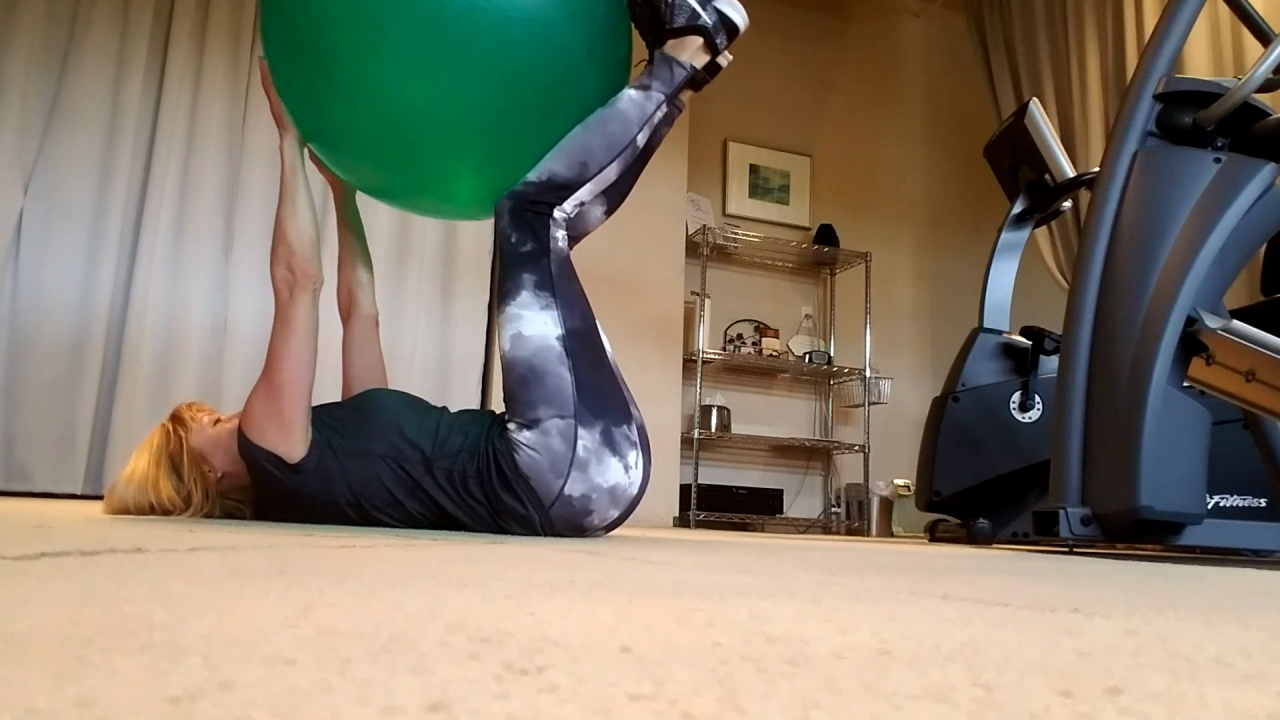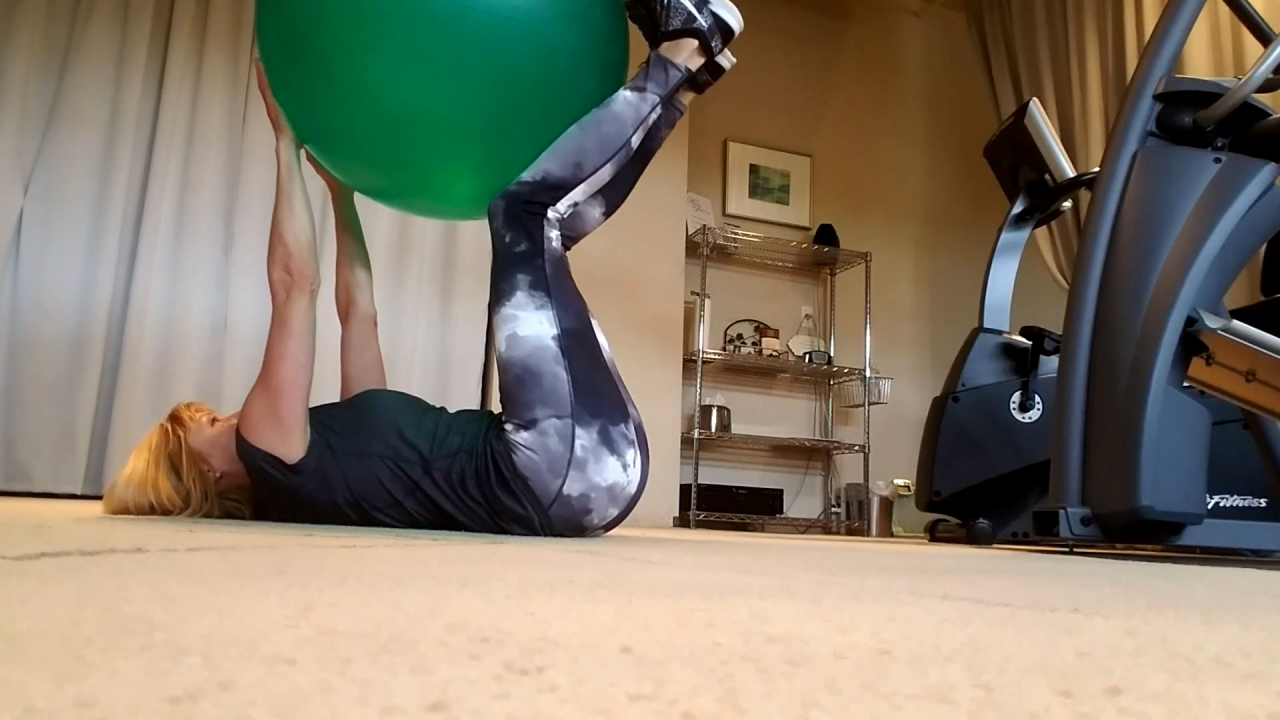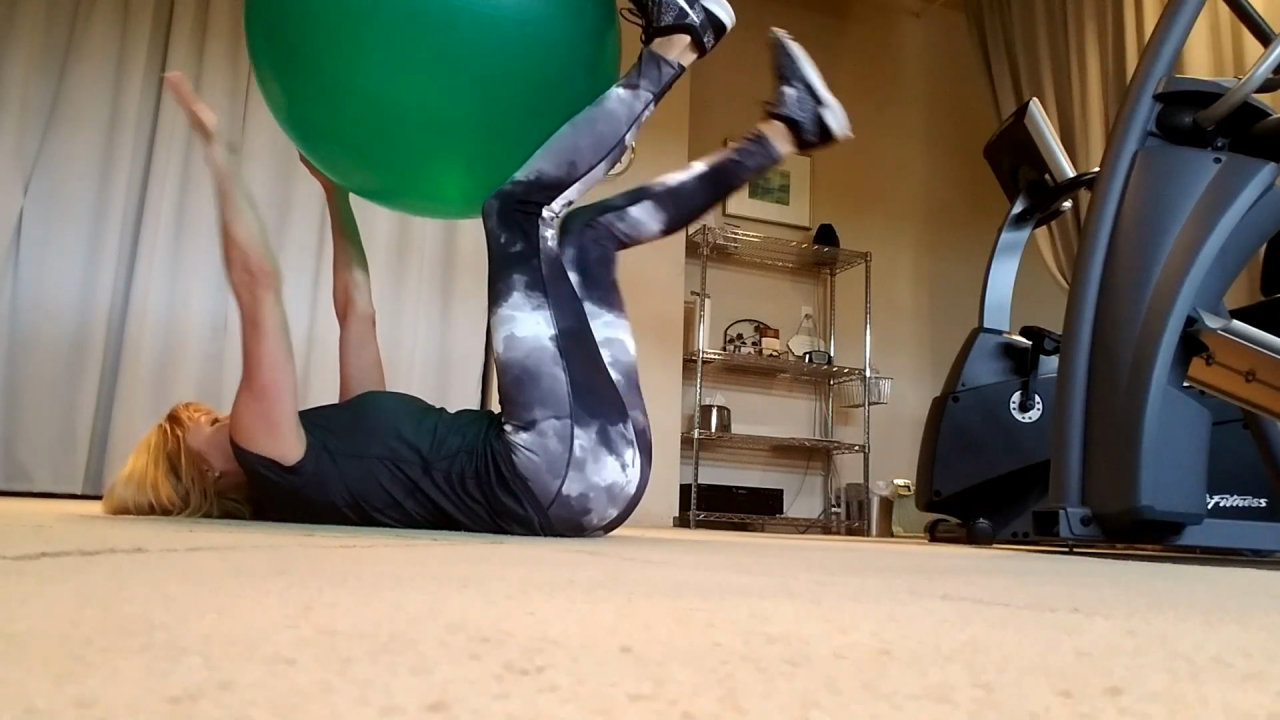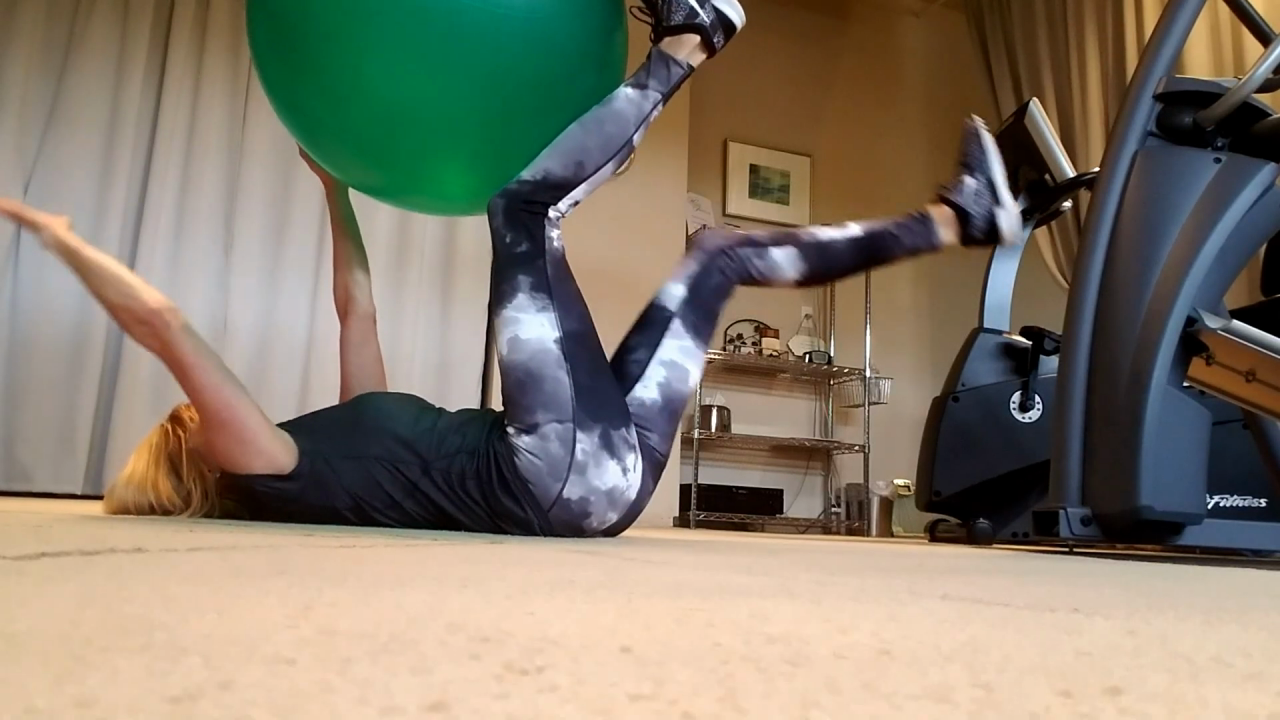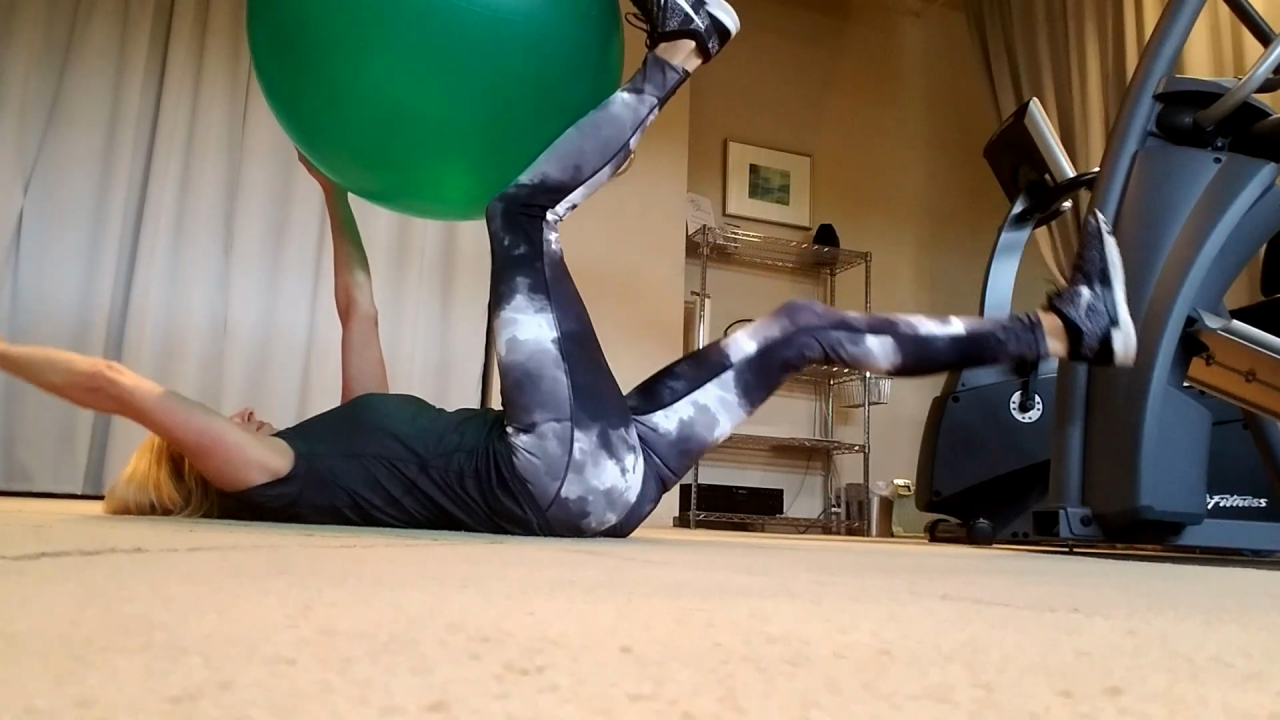
dt=0.4s
person 1, frame 1
left shoulder: (325, 442)
right shoulder: (271, 453)
left elbow: (357, 309)
right elbow: (297, 284)
left wrist: (342, 187)
right wrist: (289, 141)
left hip: (590, 463)
right hip: (567, 473)
left knee: (542, 228)
right knee: (529, 208)
left ankle: (674, 79)
right ankle: (685, 52)
person 1, frame 2
left shoulder: (320, 446)
right shoulder: (274, 455)
left elbow: (358, 308)
right elbow: (294, 284)
left wrist: (342, 188)
right wrist: (287, 143)
left hip: (588, 462)
right hip: (565, 471)
left knee: (537, 233)
right knee: (522, 208)
left ankle: (679, 81)
right ankle: (678, 53)
person 1, frame 3
left shoulder: (324, 443)
right shoulder: (270, 460)
left elbow: (355, 309)
right elbow: (259, 286)
left wrist: (333, 192)
right wrist: (217, 153)
left hip: (593, 461)
right hip: (569, 472)
left knee: (585, 233)
right knee: (517, 209)
left ankle: (785, 129)
person 1, frame 4
left shoulder: (332, 439)
right shoulder: (265, 468)
left elbow: (359, 312)
right elbow: (164, 325)
left wrist: (336, 192)
left hip: (595, 465)
right hip: (566, 474)
left knee: (718, 256)
right knee: (522, 208)
left ankle: (953, 217)
person 1, frame 5
left shoulder: (333, 437)
right shoulder: (269, 474)
left elbow: (359, 310)
right elbow: (131, 388)
left wrist: (335, 194)
left hip: (596, 471)
right hip: (562, 475)
left knee: (797, 327)
right knee: (519, 211)
left ankle: (1059, 326)
